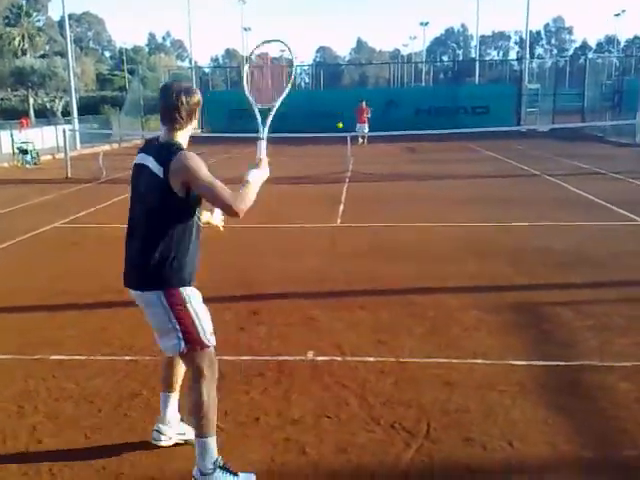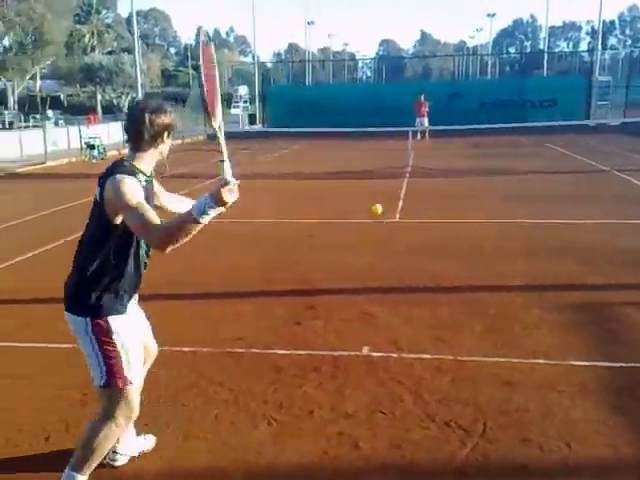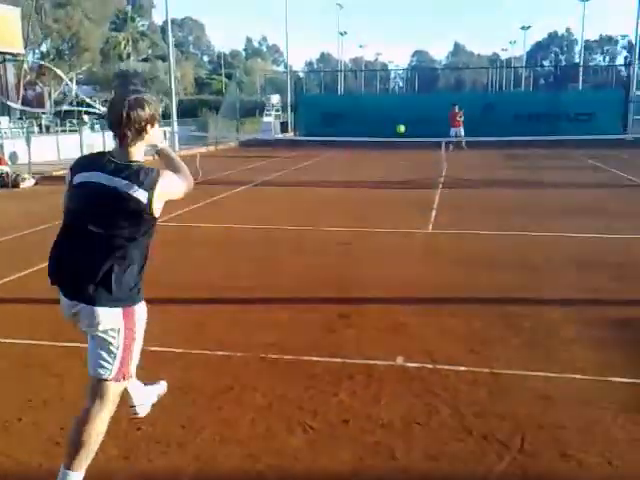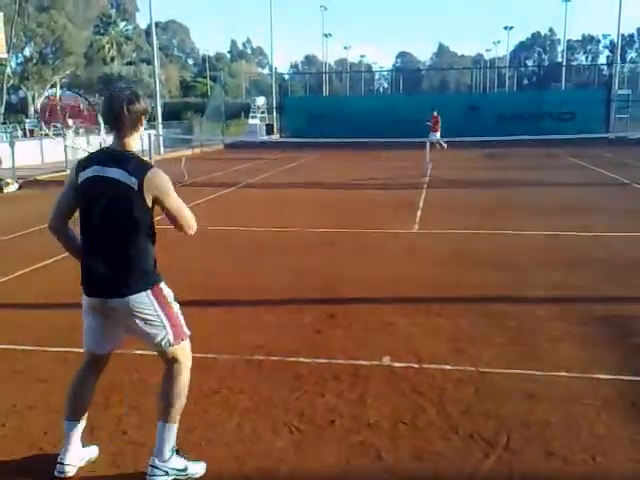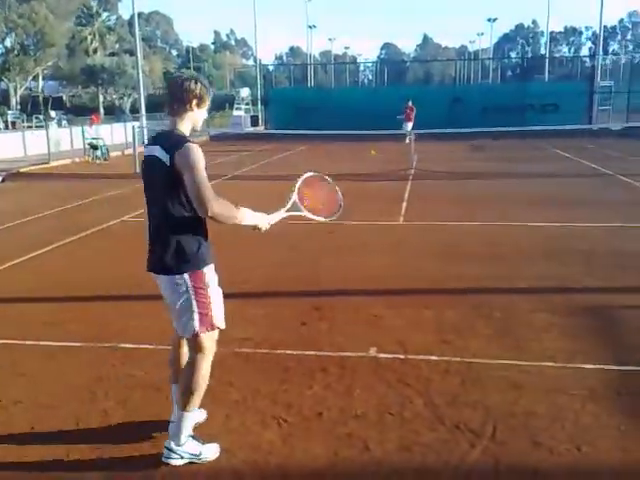
dt=0.5s
person 1, frame 1
left shoulder: (147, 152)
right shoulder: (183, 160)
right elbow: (235, 206)
left wrist: (200, 210)
right wrist: (258, 173)
left hip: (145, 276)
right hip: (164, 282)
left knee: (179, 347)
right knee: (204, 367)
left ankle: (167, 425)
person 1, frame 2
left shoulder: (140, 177)
right shoulder: (122, 184)
left elbow: (175, 208)
right elbow: (158, 238)
left wrist: (209, 198)
right wrist: (211, 205)
left hip: (114, 298)
right hip: (96, 309)
left knee: (146, 355)
right knee: (124, 403)
left ankle: (120, 444)
person 1, frame 3
left shoulder: (83, 169)
right shoulder: (156, 183)
left elbow: (73, 222)
right elbow: (186, 179)
right wrist: (160, 146)
left hip: (70, 291)
right hip: (113, 298)
left knee: (112, 354)
right knee: (104, 394)
left ankle: (140, 394)
person 1, frame 4
left shoulder: (84, 167)
right shoulder: (148, 175)
left elbow: (56, 224)
right elbow: (188, 227)
left hip: (96, 288)
right hip: (139, 288)
left knee: (94, 362)
right knee: (179, 358)
person 1, frame 5
left shoulder: (154, 146)
right shoulder: (186, 150)
right elbow: (210, 207)
right wrist: (255, 217)
left hip: (163, 261)
right hip: (188, 264)
left knee: (185, 334)
right knee: (204, 346)
left ankle: (181, 415)
right ankle: (179, 443)
